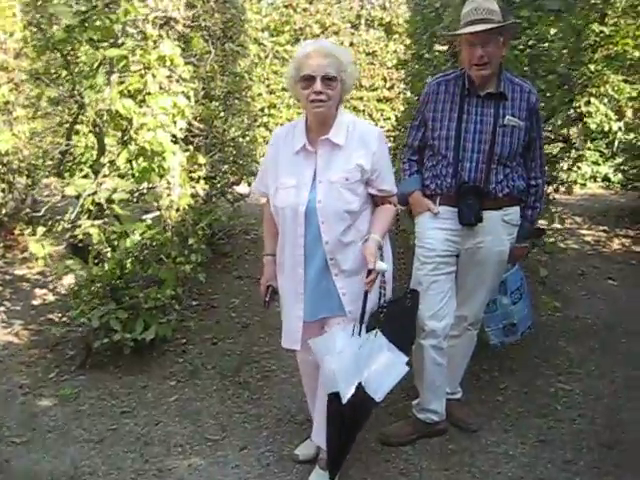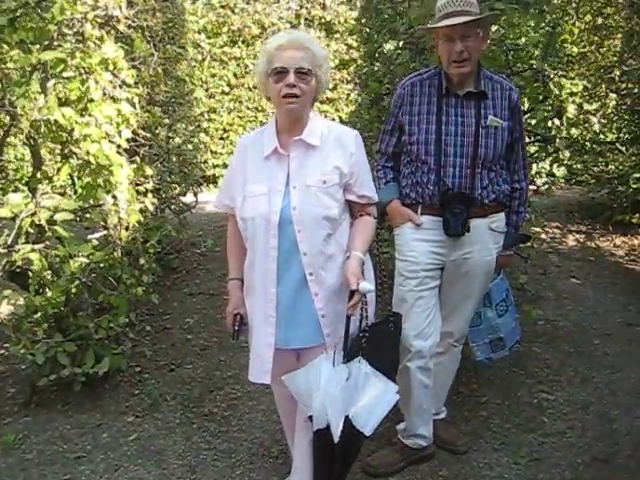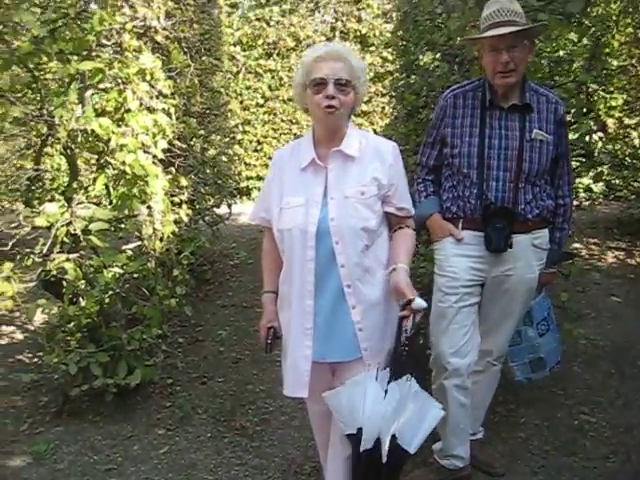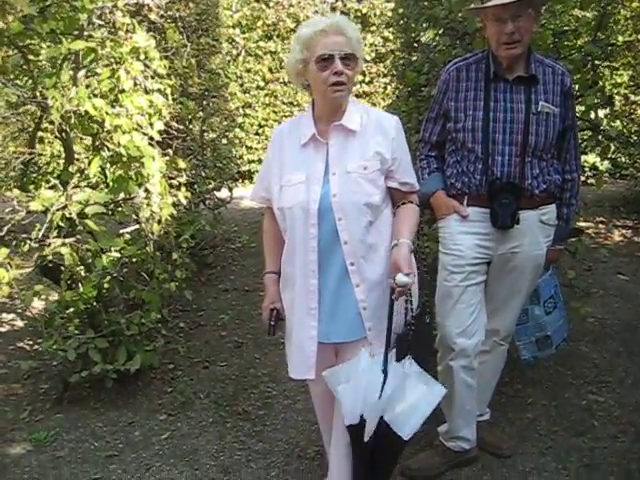
dt=0.7s
person 1, frame 1
left shoulder: (525, 97)
right shoulder: (437, 89)
left elbow: (535, 170)
right elbow: (412, 149)
left wrist: (525, 230)
right wrist: (412, 192)
left hip: (495, 222)
right hip: (439, 216)
left knee: (468, 318)
right knee: (431, 320)
left ankle: (449, 393)
right ankle: (429, 411)
person 1, frame 2
left shoulder: (505, 95)
right shoulder: (411, 90)
left elbow: (517, 172)
right elbow: (385, 157)
left wrist: (510, 236)
right wrist: (390, 201)
left hip: (480, 231)
right hip: (421, 226)
left knee: (452, 333)
right knee: (417, 338)
left ankle: (434, 414)
right ankle: (416, 435)
person 1, frame 3
left shoulder: (550, 108)
right shoulder: (454, 102)
left elbow: (561, 188)
right elbow: (425, 170)
left wrist: (552, 254)
right wrist: (431, 215)
left hip: (523, 247)
right hip: (462, 241)
left knee: (491, 352)
right knee: (452, 357)
left ankle: (470, 435)
person 1, frame 4
left shoulder: (557, 80)
right shoulder: (456, 76)
left elbow: (568, 163)
right elbow: (428, 146)
left wrist: (560, 231)
right wrist: (435, 193)
left hip: (530, 223)
right hip: (467, 219)
left knee: (498, 331)
right knee: (459, 337)
left ankle: (477, 416)
right ankle: (458, 438)
person 2, frame 1
left shoulder: (368, 137)
right shoulder: (281, 140)
left elbow: (386, 201)
right elbow: (272, 206)
left wrist: (372, 241)
right wrist: (269, 258)
left hip: (349, 274)
right hip: (301, 274)
right knee: (309, 357)
right ankle: (322, 432)
person 2, frame 2
left shoulder: (344, 142)
right shoulder: (247, 148)
left elbow: (365, 211)
right elbow: (236, 224)
left wrist: (355, 257)
right wrist: (236, 285)
left hip: (328, 295)
right hip: (272, 297)
right knee: (285, 390)
person 2, frame 3
left shoulder: (382, 153)
right shoulder: (285, 160)
left elbow: (402, 225)
right elbow: (272, 236)
left wrist: (399, 270)
right wrist: (269, 298)
left hip: (364, 313)
right hip: (307, 314)
right knee: (320, 409)
person 2, frame 4
left shoulder: (384, 128)
right shoulder: (284, 136)
left elbow: (406, 199)
right elbow: (273, 215)
left wrist: (402, 246)
right wrist: (271, 278)
left hip: (368, 293)
right hip: (310, 296)
right knee: (324, 394)
